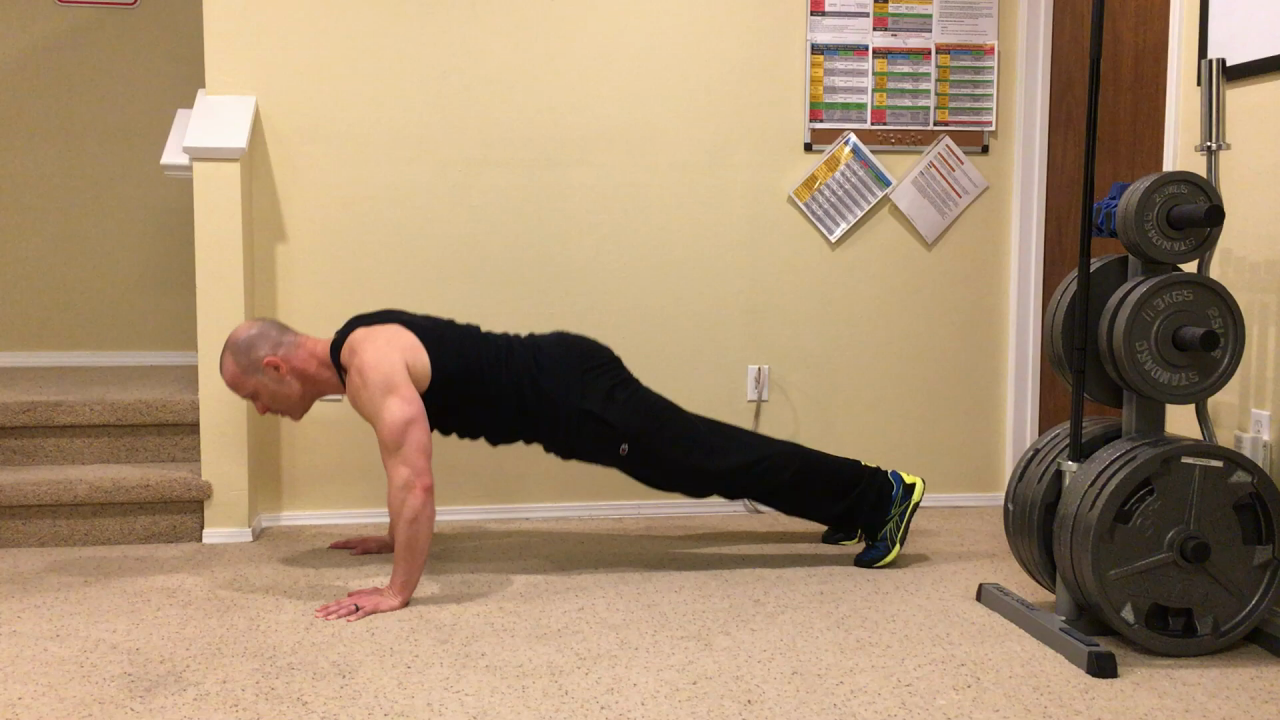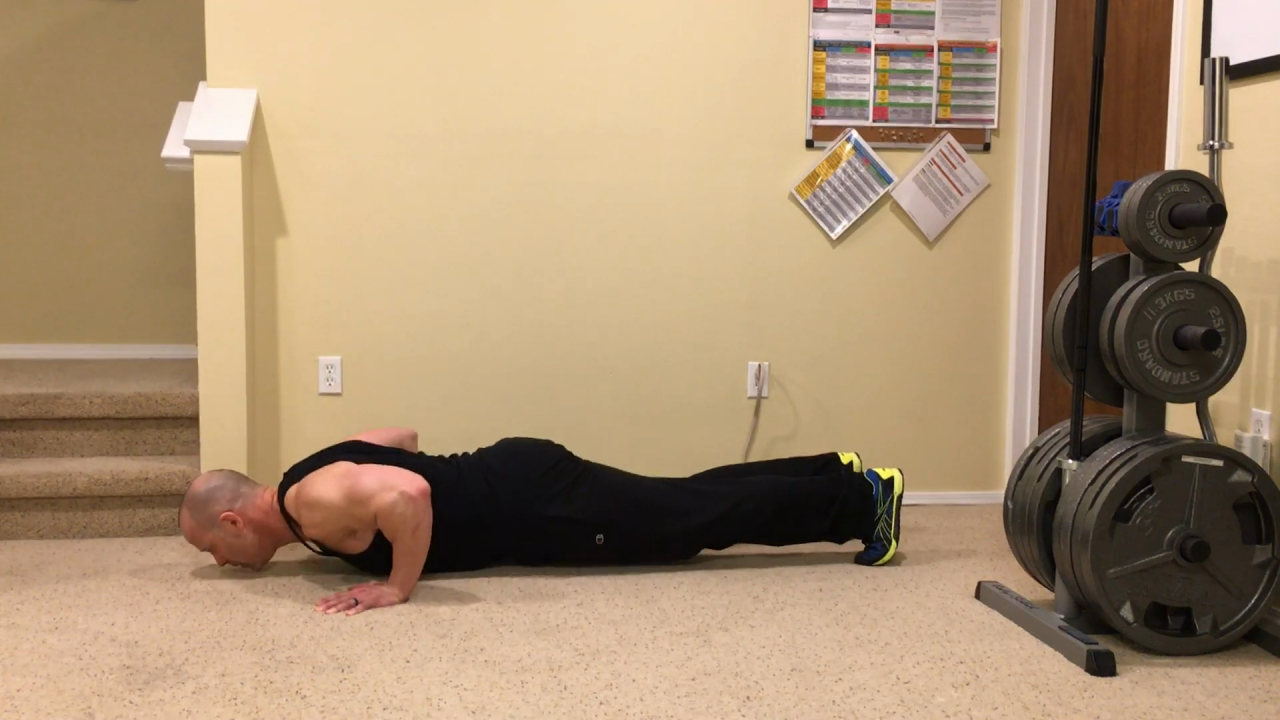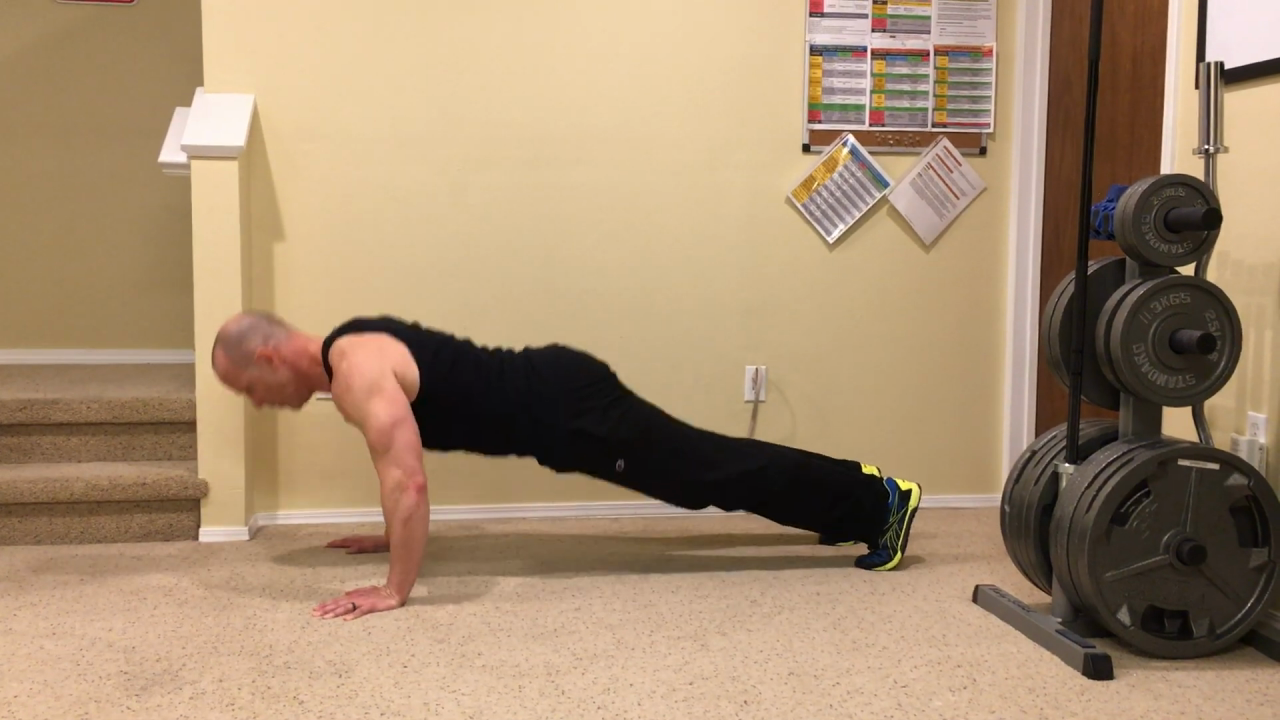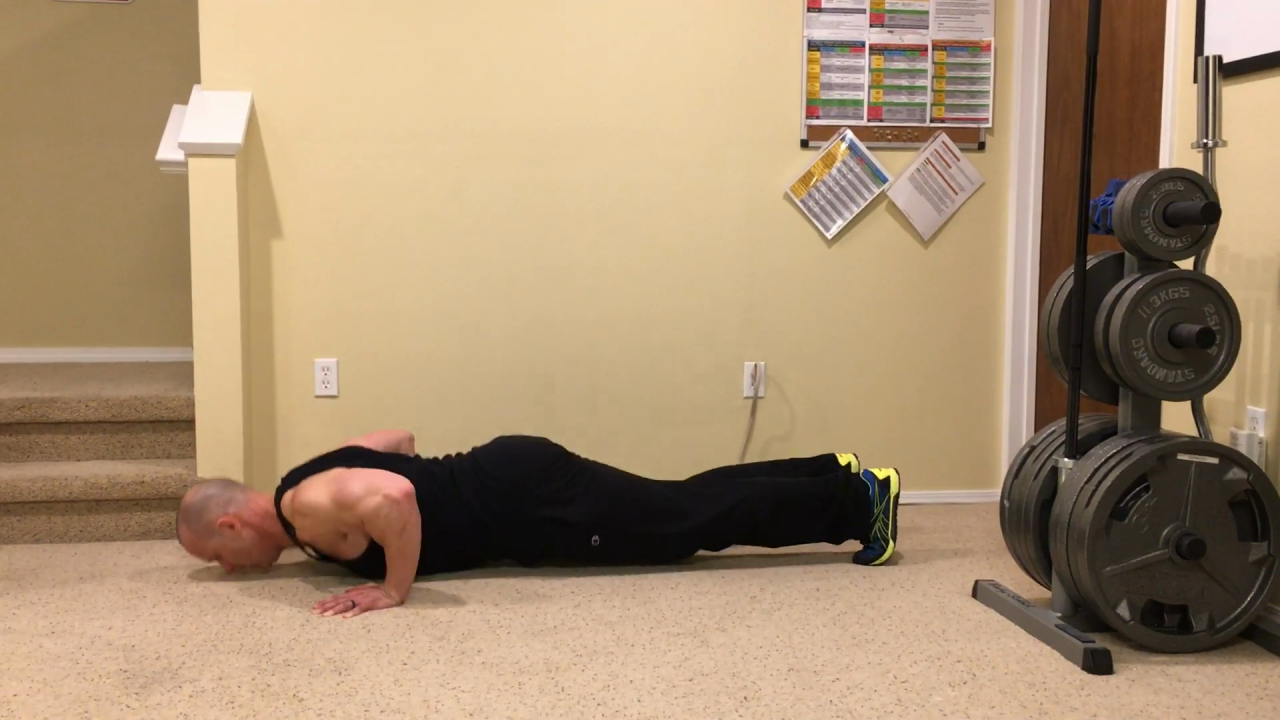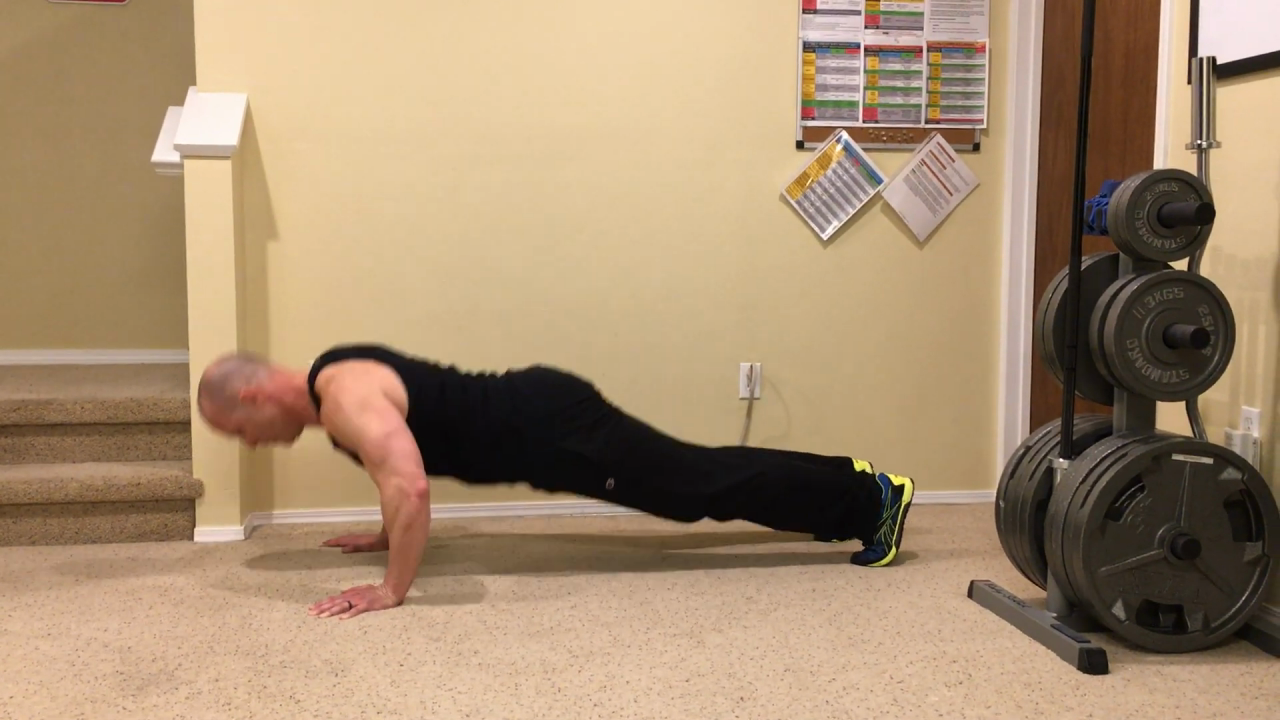
dt=0.7s
person 1, frame 1
left shoulder: (368, 364)
right shoulder: (355, 353)
left elbow: (414, 480)
right elbow: (412, 459)
left wrist: (398, 591)
right wrist: (395, 535)
left hip: (571, 391)
right hip: (553, 384)
left knee: (720, 465)
right knee: (711, 463)
left ankle: (881, 493)
right ankle: (860, 489)
person 1, frame 2
left shoulder: (312, 506)
right shoulder: (316, 478)
left elbow: (411, 493)
right elbow: (405, 438)
left wrist: (396, 586)
left hip: (532, 506)
right hip: (514, 476)
left knee: (701, 519)
right knee: (691, 501)
left ankle: (863, 495)
right ankle: (837, 475)
person 1, frame 3
left shoulder: (353, 370)
right shoulder: (348, 351)
left elbow: (405, 478)
right elbow: (408, 457)
left wrist: (394, 590)
right wrist: (394, 532)
left hip: (566, 408)
right hip: (550, 394)
left knee: (719, 475)
right knee: (716, 466)
left ankle: (878, 501)
right ankle: (863, 487)
person 1, frame 4
left shoulder: (306, 508)
right shoulder: (314, 482)
left elbow: (394, 496)
right elbow: (401, 439)
left wrist: (393, 588)
left hip: (525, 503)
right hip: (509, 474)
left knee: (697, 521)
right knee: (687, 502)
left ankle: (857, 497)
right ankle: (837, 477)
person 1, frame 5
left shoulder: (342, 397)
right shoulder: (333, 380)
left elbow: (408, 485)
right elbow: (408, 461)
left wrist: (392, 588)
right wrist: (389, 535)
left hip: (552, 427)
right hip: (534, 412)
left knee: (711, 486)
right knee: (707, 477)
left ankle: (872, 496)
right ankle: (854, 481)
